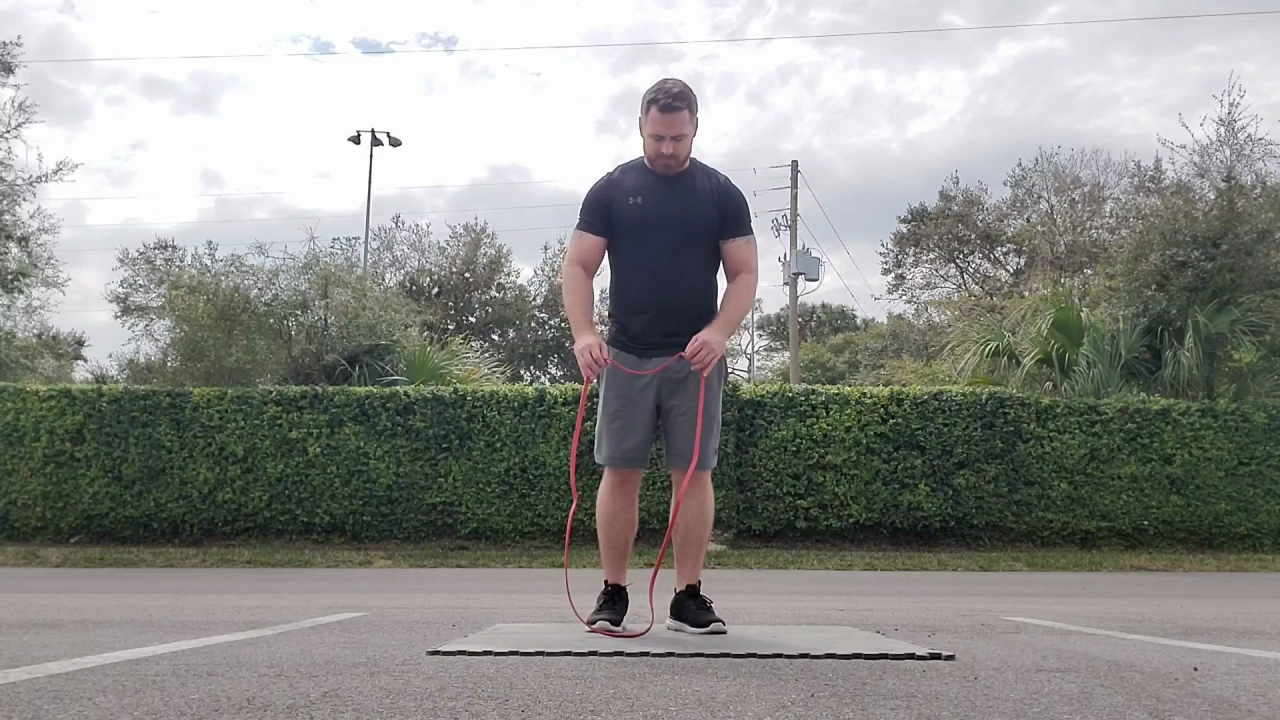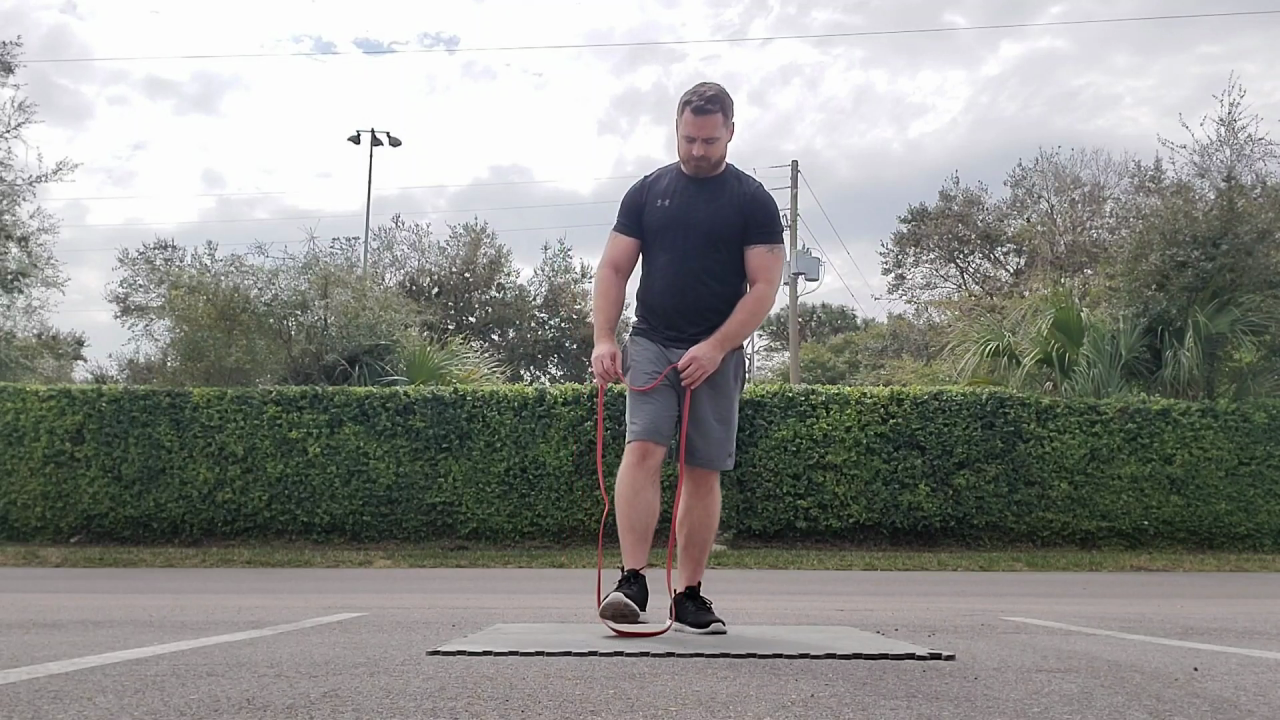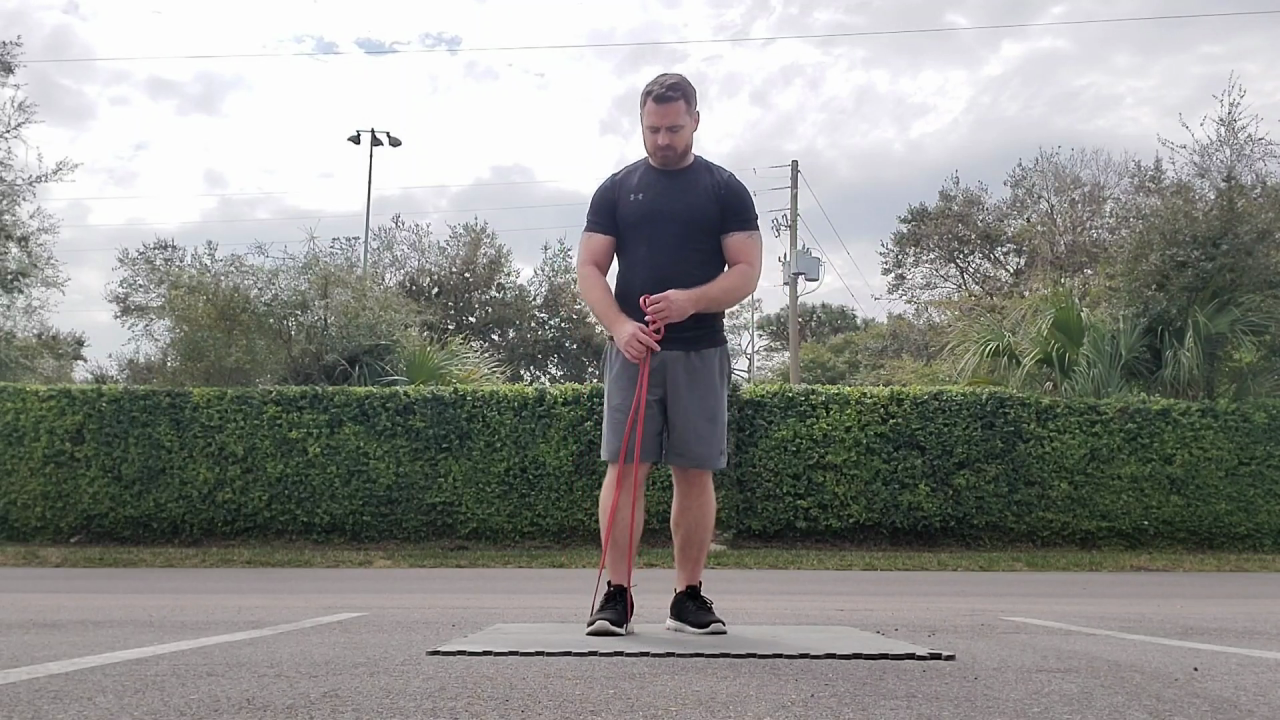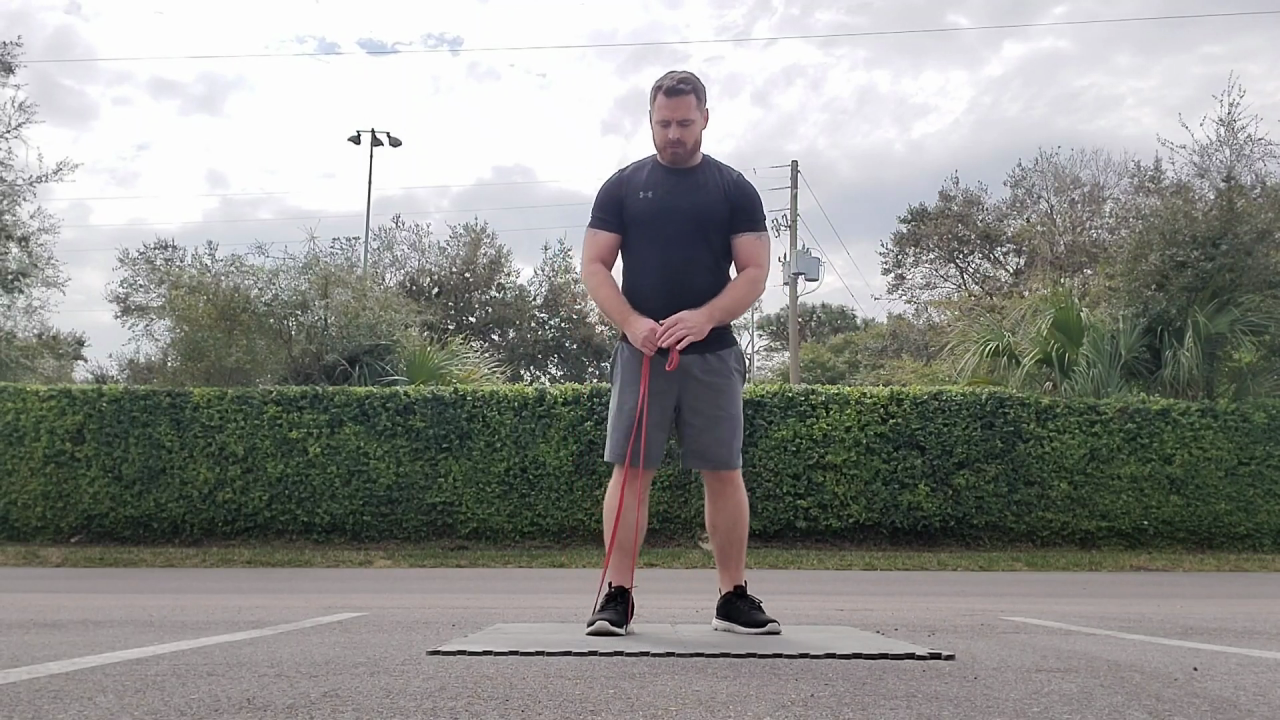
dt=0.7s
person 1, frame 1
left shoulder: (721, 193)
right shoulder: (611, 189)
left elbow: (744, 273)
right elbow: (577, 265)
left wrist: (720, 330)
right wrist: (584, 332)
left hip: (695, 359)
right hip: (628, 356)
left knee: (694, 474)
right knee: (621, 474)
left ankle: (688, 597)
right ankle: (613, 593)
person 1, frame 2
left shoulder: (752, 199)
right shoulder: (647, 191)
left elbow: (763, 286)
right elbow: (613, 268)
left wrist: (716, 348)
right wrist: (604, 339)
left hip: (716, 356)
right hip: (650, 346)
left knee: (702, 473)
right knee: (642, 452)
left ankle: (688, 596)
right ankle: (633, 581)
person 1, frame 3
left shoulder: (724, 188)
right shoulder: (616, 189)
left elbow: (747, 270)
right elbow: (589, 266)
left wrist: (692, 300)
right wrist: (616, 323)
left hip: (701, 352)
right hip: (632, 351)
left knee: (695, 474)
right knee: (625, 469)
left ankle: (688, 596)
right ankle: (617, 595)
person 1, frame 4
left shoulder: (734, 189)
right shoulder: (623, 185)
left elbow: (754, 272)
right elbow: (594, 264)
left wrist: (704, 318)
right wrist: (630, 322)
left hip: (712, 354)
right hip: (640, 352)
left knee: (722, 472)
right knee: (631, 469)
left ankle: (734, 598)
right ankle: (617, 598)
